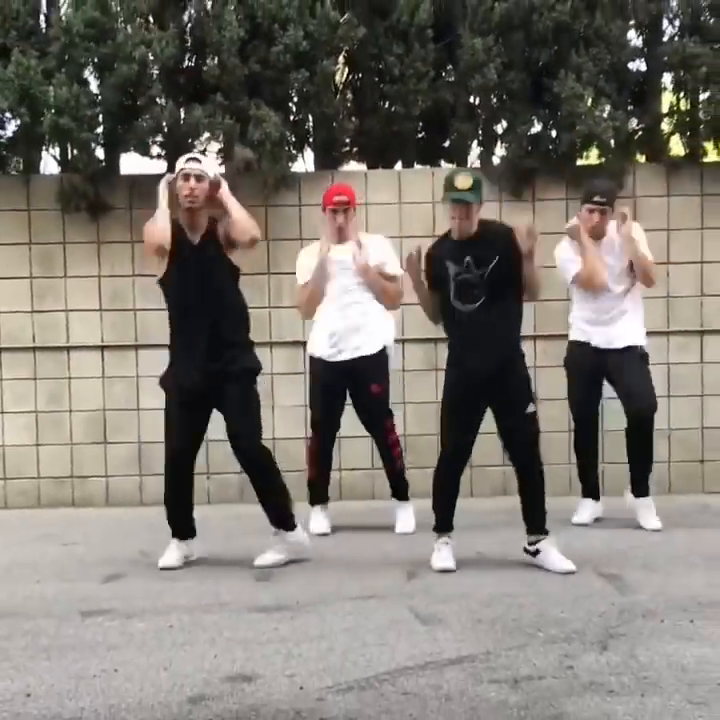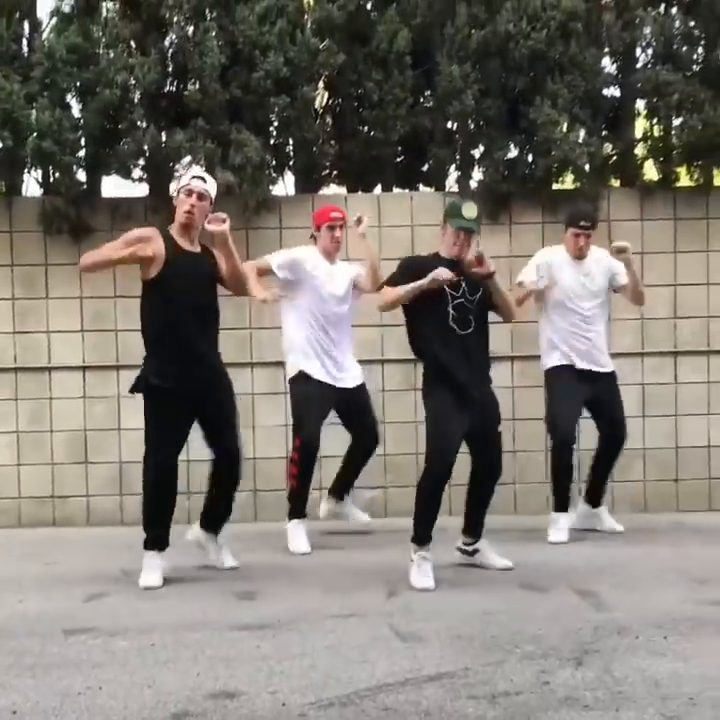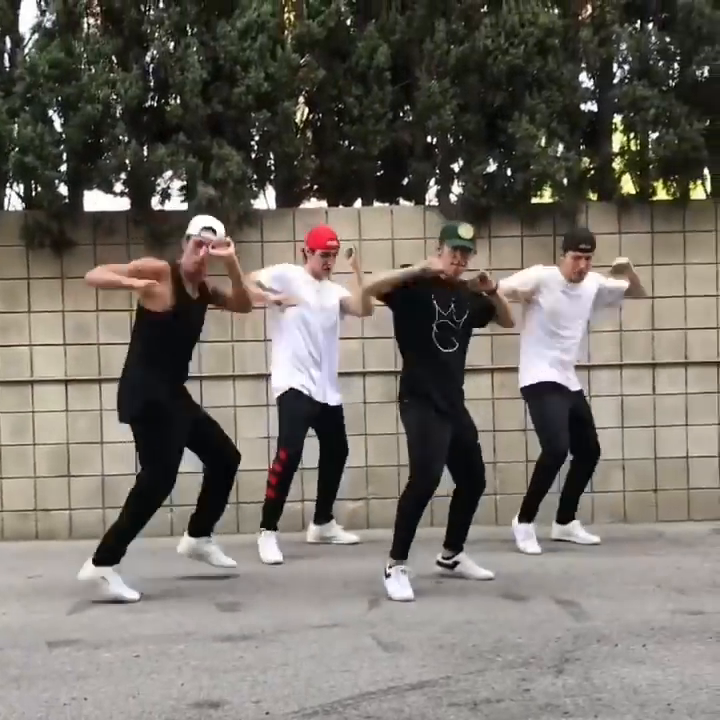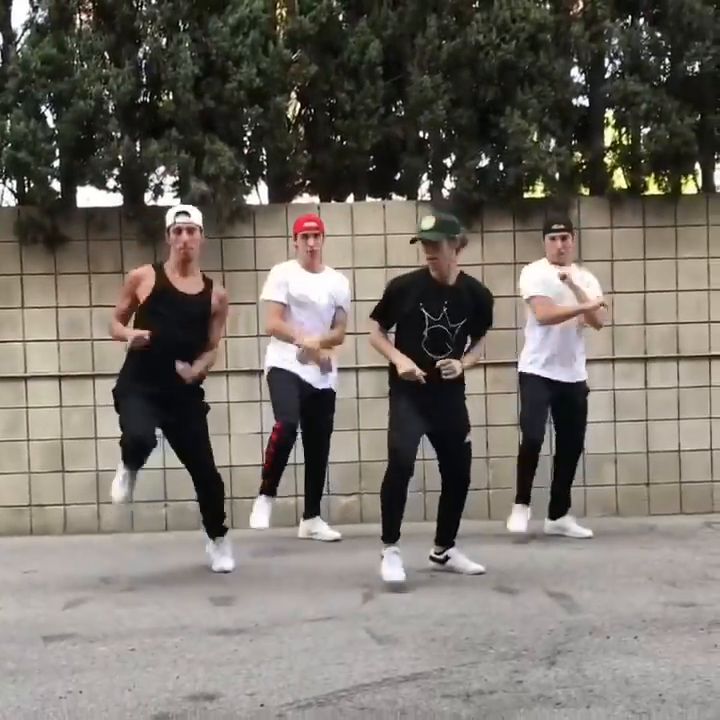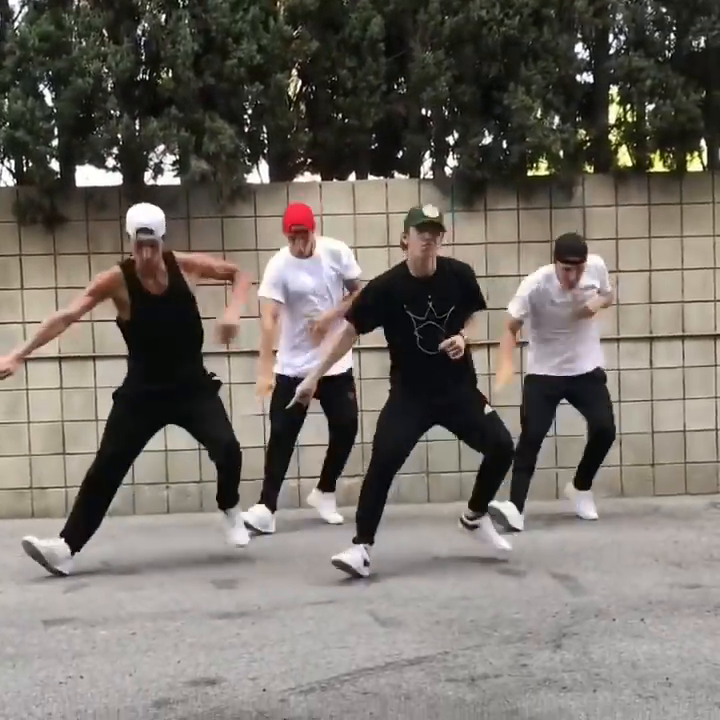
dt=0.3s
person 1, frame 1
left shoulder: (225, 230)
right shoulder: (162, 231)
left elbow: (247, 236)
right elbow: (158, 243)
left wrist: (226, 197)
right wrist: (162, 196)
left hip: (233, 357)
right hip: (188, 362)
left knee: (248, 444)
right knee: (178, 453)
left ankle: (289, 534)
right ankle: (182, 538)
person 1, frame 2
left shoulder: (210, 251)
right shoulder: (148, 239)
left elbow: (240, 287)
right elbow: (87, 262)
left wrist: (224, 238)
right wrist: (133, 255)
left hip: (209, 369)
right hip: (164, 373)
left knee: (229, 457)
right knee: (161, 461)
left ankle: (209, 532)
right ankle: (155, 552)
person 1, frame 3
left shoulder: (207, 287)
right shoulder: (160, 272)
left elbow: (245, 305)
right elbow: (95, 276)
left wrist: (232, 263)
right wrist: (135, 283)
left hip: (172, 395)
right hip: (145, 394)
left knee: (226, 459)
right knee: (158, 478)
left ankle: (198, 538)
right ankle: (101, 565)
person 1, frame 4
left shoulder: (215, 294)
right shoulder: (142, 276)
left elbow: (212, 348)
right elbow: (116, 321)
left wrist: (197, 369)
right wrist: (128, 334)
left hip: (183, 395)
right hip: (139, 386)
left knee: (206, 474)
right knee: (139, 439)
left ankle: (218, 539)
right ankle: (129, 467)
person 1, frame 5
left shoulder: (185, 265)
right shoulder: (114, 277)
left elbow: (237, 274)
right elbow: (66, 315)
left wrist: (234, 309)
left hip: (192, 385)
right hip: (142, 389)
left knee: (227, 450)
right knee: (106, 468)
left ankle: (230, 513)
right ankle: (66, 547)
person 2, frame 1
left shoulder: (503, 238)
right shoulder: (437, 252)
left elbow: (531, 293)
right elbow: (434, 313)
left wrist: (529, 256)
right wrist: (416, 279)
left hip: (508, 367)
right hip: (463, 371)
left knee: (526, 455)
right knee: (453, 455)
left ankle: (538, 541)
right ankle: (442, 538)
person 2, frame 2
left shoulder: (475, 271)
right shoulder: (416, 266)
left elbow: (509, 314)
right elbow: (384, 301)
left wrist: (489, 277)
right wrist: (429, 281)
left hip: (478, 384)
right hip: (442, 385)
left knee: (489, 466)
right knee: (440, 463)
left ankle: (471, 542)
right ankle: (421, 551)
person 2, frame 3
left shoulder: (467, 294)
right shoulder: (417, 279)
left elbow: (508, 321)
right elbow: (372, 287)
left wrist: (489, 291)
right wrist: (420, 270)
left hip: (452, 401)
right hip: (419, 400)
left knee: (472, 481)
right knee: (426, 477)
left ankle: (451, 555)
right ankle: (396, 566)
person 2, frame 4
left shoulder: (477, 294)
right shoulder: (405, 286)
left elbow: (478, 347)
right elbow: (375, 333)
left wrist: (462, 363)
right wrist: (399, 359)
left hip: (450, 400)
right hip: (409, 396)
left knee: (458, 477)
right knee: (401, 461)
left ankle: (443, 550)
right ankle: (390, 549)
person 2, frame 5
left shoulder: (459, 274)
right shoulder: (385, 286)
right elbow: (350, 330)
left wrist: (463, 337)
right wrist: (315, 375)
left hip: (454, 385)
right hip: (408, 391)
left knee: (501, 448)
right knee: (383, 465)
left ankle: (476, 516)
right ankle: (361, 548)
person 3, frame 1
left shoulder: (379, 246)
right shoulder: (312, 254)
left elbow: (394, 299)
right elbow: (305, 306)
left wrist: (367, 269)
right wrist: (321, 262)
left hip: (369, 348)
right hip: (325, 352)
left knee: (380, 423)
right knee: (322, 432)
left ankle: (403, 502)
right ankle: (318, 506)
person 3, frame 2
left shoulder: (349, 268)
right shoulder: (298, 258)
left elbow: (374, 285)
right elbow: (250, 268)
left wrist: (365, 239)
right wrist: (257, 290)
left hip: (345, 370)
right hip: (309, 369)
left knee: (368, 434)
right knee: (306, 440)
left ankle: (337, 497)
right ankle: (296, 520)
person 3, frame 3
left shoulder: (335, 289)
right shoulder: (286, 276)
left elbow: (363, 308)
right elbow: (249, 283)
left wrist: (357, 268)
right wrist: (273, 297)
left hip: (326, 386)
right hip: (295, 382)
left knee: (335, 453)
right knee: (290, 453)
left ankle: (321, 523)
right ankle: (266, 531)
person 3, frame 4
left shoulder: (338, 281)
right shoulder: (282, 274)
left elbow: (339, 333)
right elbow: (273, 325)
left wrist: (318, 343)
right wrist: (307, 344)
left hip: (322, 375)
right hip: (286, 367)
left knee: (317, 448)
right knee: (287, 424)
left ankle: (311, 519)
right ankle: (266, 497)
person 3, frame 5
left shoulder: (337, 252)
right shoulder: (278, 266)
left elbow: (356, 291)
right elbow: (268, 322)
left wrist: (332, 317)
right wrist: (267, 370)
left hip: (336, 360)
right hip: (292, 364)
left knee: (346, 426)
right knee: (281, 436)
left ankle: (323, 492)
right ankle: (265, 508)
person 4, frame 1
left shoulder: (629, 233)
right shoulder: (568, 247)
left elbow: (648, 278)
right elbow: (597, 282)
left wrist: (629, 231)
right wrist: (585, 243)
left hip: (627, 344)
right hip: (584, 345)
left knee: (643, 411)
right knee: (585, 425)
left ankle: (640, 495)
right ankle: (590, 498)
person 4, frame 2
left shoulder: (605, 260)
right shoulder: (545, 260)
left elbow: (637, 300)
right elbow: (516, 300)
left wrist: (628, 263)
right wrist: (532, 290)
left hip: (600, 365)
right hip: (562, 365)
left knee: (615, 436)
right knee: (563, 435)
left ankle: (591, 507)
right ankle: (561, 513)
person 4, frame 3
left shoulder: (594, 285)
right shoulder: (540, 278)
left elbow: (636, 291)
right elbow: (499, 290)
left wrist: (628, 271)
right wrist: (519, 293)
left hip: (569, 383)
right hip: (539, 382)
left knee: (589, 451)
right knee: (557, 450)
left ankle: (566, 522)
right ankle: (524, 521)
person 4, frame 4
left shoulder: (586, 279)
right shoulder: (534, 273)
left elbow: (598, 321)
right elbow: (543, 316)
left wrist: (573, 286)
right wrist: (585, 306)
left hip: (572, 377)
right hip: (536, 372)
left knee: (571, 446)
right knee: (533, 437)
left ankle: (558, 516)
right ankle: (521, 505)
person 4, frame 5
left shoulder: (597, 266)
right shoulder: (536, 283)
left elbow: (608, 293)
right elbow: (511, 324)
left wrist: (598, 304)
right wrist: (505, 365)
left hip: (586, 368)
right hip: (543, 372)
left knee: (604, 428)
right knee: (531, 436)
left ankle: (580, 489)
right ankle: (513, 506)
